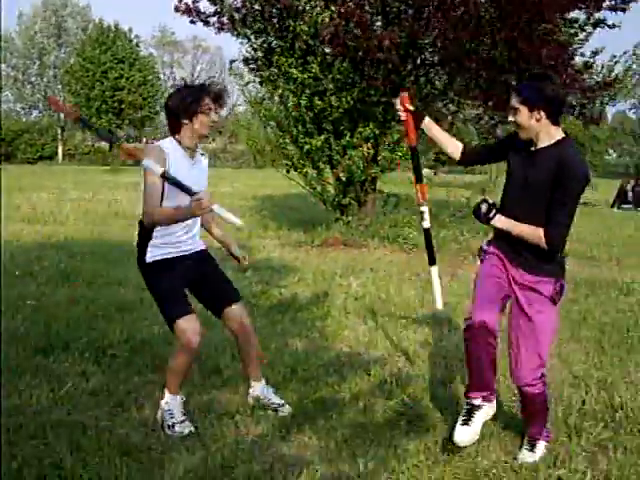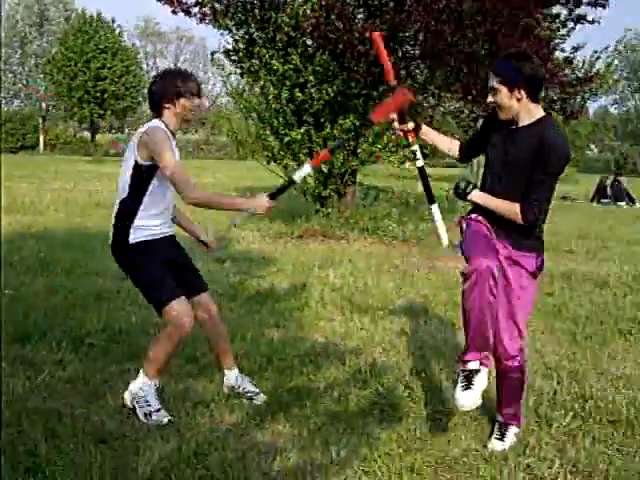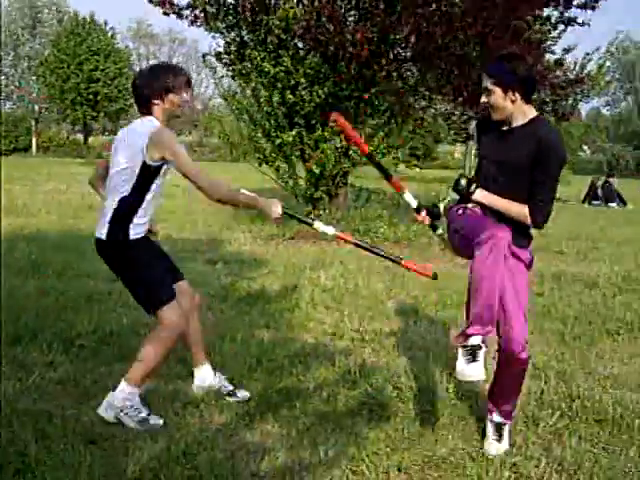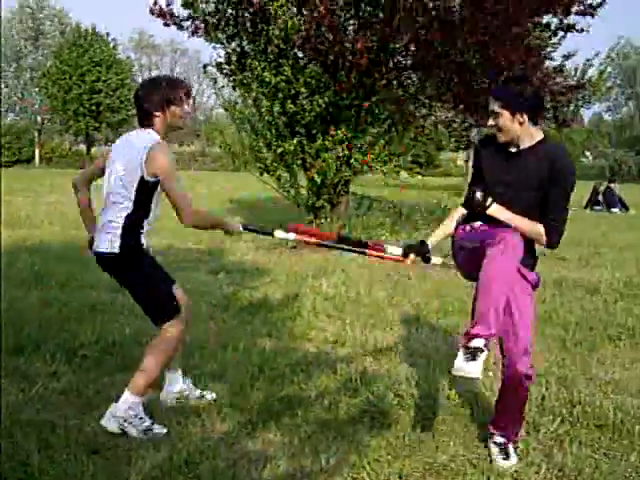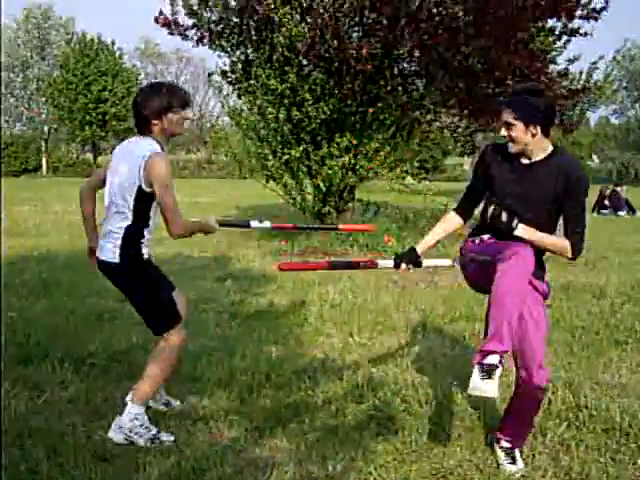
dt=0.1s
person 1, frame 1
left shoulder: (570, 165)
right shoulder: (515, 142)
left elbow: (551, 238)
right elbow: (468, 155)
left wrist: (495, 218)
right wrist: (421, 121)
left hip: (540, 275)
right hip: (499, 255)
left knee: (529, 374)
right knee: (479, 322)
left ankle: (537, 433)
right ankle: (480, 398)
person 1, frame 2
left shoulder: (552, 142)
right shoulder: (497, 121)
left elbow: (530, 215)
right elbow: (465, 151)
left wrist: (476, 195)
right wrist: (420, 130)
left hip: (521, 249)
right hip: (481, 226)
left knee: (510, 349)
right knee: (482, 267)
left ankle: (508, 419)
right ankle: (474, 364)
person 1, frame 3
left shoulder: (547, 141)
right shoulder: (488, 125)
left elbow: (537, 215)
left wrist: (479, 193)
right wrist: (446, 206)
left hip: (513, 246)
right hip: (470, 226)
left knee: (515, 343)
right knee: (495, 234)
left ankle: (499, 413)
right ankle: (473, 336)
person 1, frame 4
left shoulder: (556, 162)
right shoulder: (488, 147)
left elbow: (551, 236)
left wrist: (495, 208)
right wrist: (430, 241)
left hip: (518, 268)
right hip: (474, 243)
left knee: (519, 366)
right knee: (506, 241)
left ankle: (502, 435)
right ankle: (476, 340)
person 1, frame 5
left shoulder: (569, 173)
right shoulder: (493, 156)
left elbow: (572, 248)
right elbow: (463, 210)
left wrist: (517, 227)
right wrist: (418, 249)
left hip: (529, 278)
right hip: (481, 255)
left knee: (535, 378)
right knee: (520, 257)
left ankle: (508, 440)
right ankle: (490, 358)
person 2, frame 1
left shoulder: (200, 159)
right shoulder: (159, 153)
right elbow: (152, 215)
left wrist: (227, 242)
right wrist: (191, 208)
left hip: (195, 255)
right hip: (160, 261)
left knee: (242, 323)
right knee: (190, 338)
left ankle: (259, 387)
right ankle: (171, 402)
person 2, frame 2
left shoulder: (167, 140)
right shoulder: (153, 136)
right elbow: (190, 194)
left wrist: (192, 229)
right wrist: (246, 204)
left hip: (163, 239)
right hip: (134, 245)
left knee: (208, 310)
right knee: (181, 321)
left ankle: (232, 376)
right ankle: (142, 389)
person 2, frame 3
left shoulder: (129, 133)
right shoulder: (160, 135)
left elbow: (97, 180)
right elbow: (212, 189)
right wrist: (262, 203)
left hip: (127, 235)
right hip: (122, 242)
left knee: (188, 298)
right knee: (172, 321)
left ankle: (207, 376)
right ankle: (122, 399)
person 2, frame 4
left shoulder: (125, 143)
right shoulder: (157, 150)
left elbow: (80, 182)
right elbow: (189, 217)
left wrist: (94, 228)
right wrist: (225, 223)
left hip: (109, 245)
right hip: (126, 250)
left knee: (180, 302)
right knee: (172, 327)
left ankle: (174, 383)
right ankle: (125, 411)
person 2, frame 5
left shoulder: (124, 148)
right shoulder: (155, 160)
left elbow: (87, 191)
right elbow: (177, 229)
left wrist: (94, 237)
right wrist: (206, 224)
left hip: (111, 252)
right hip: (128, 260)
left knee: (177, 306)
right knee: (174, 336)
left ankle: (148, 388)
right ankle: (130, 421)
